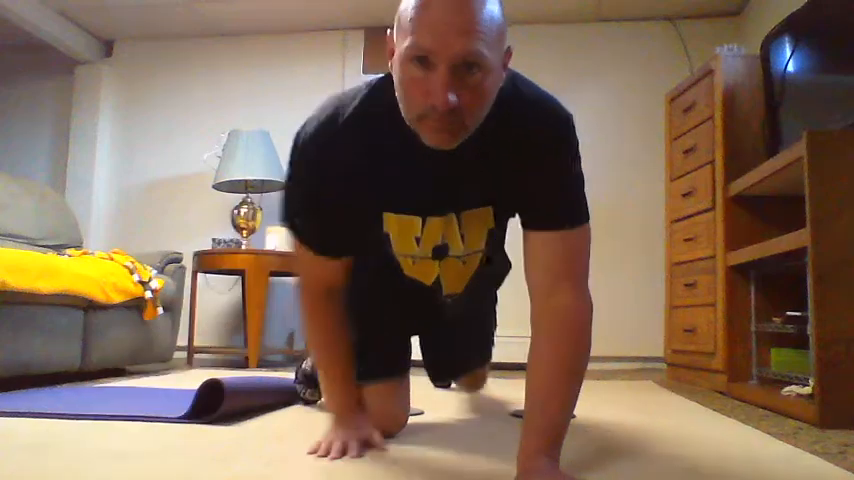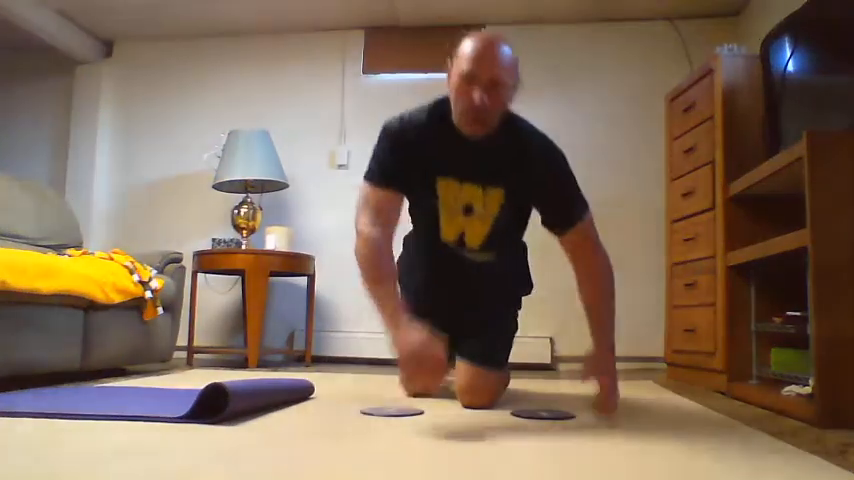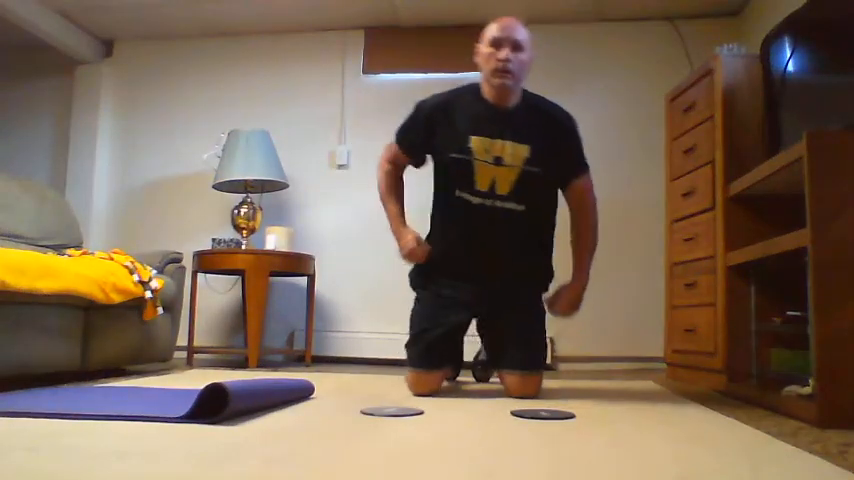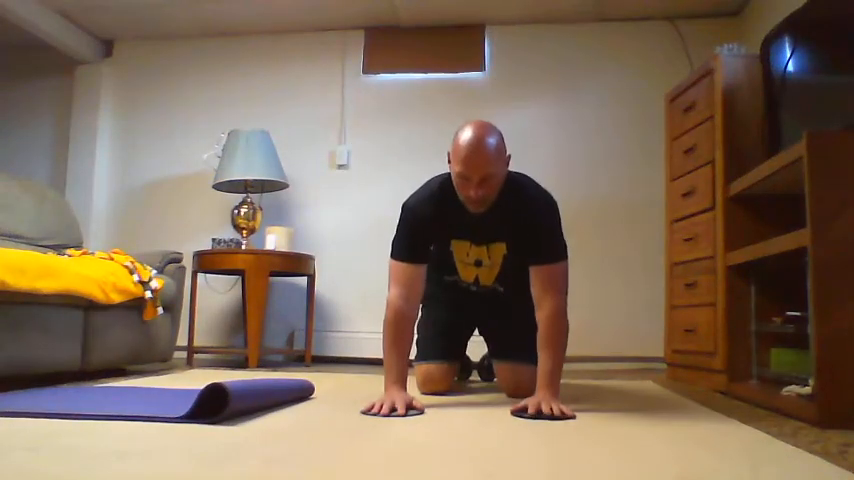
dt=1s
person 1, frame 1
left shoulder: (542, 127)
right shoulder: (330, 138)
left elbow: (562, 297)
right elbow: (321, 284)
right wrist: (344, 414)
left hip: (468, 283)
right hip: (375, 281)
left knee: (470, 381)
right knee: (381, 418)
left ankle: (442, 353)
right ankle: (323, 363)
person 1, frame 2
left shoulder: (537, 154)
right shoulder: (406, 135)
left elbow: (589, 255)
right elbow: (371, 230)
left wrist: (604, 354)
right wrist: (400, 326)
left hip: (496, 278)
right hip: (427, 270)
left knee: (478, 394)
right knee: (418, 385)
left ankle: (480, 360)
right ankle: (449, 355)
person 1, frame 3
left shoulder: (556, 125)
right shoulder: (440, 111)
left elbow: (582, 206)
right elbow: (390, 164)
left wrist: (578, 281)
right wrist: (400, 228)
left hip: (518, 278)
right hip: (445, 272)
left knee: (524, 388)
right knee: (423, 385)
left ankle: (492, 353)
right ankle: (452, 357)
person 1, frame 4
left shoulder: (537, 205)
right shoulder: (421, 206)
left elbow: (551, 301)
right elbow: (401, 298)
left wrist: (546, 390)
right wrist: (394, 386)
left hip: (511, 296)
right hip: (447, 293)
left knee: (521, 386)
right knee: (432, 382)
left ankle: (495, 361)
right ankle: (459, 360)
